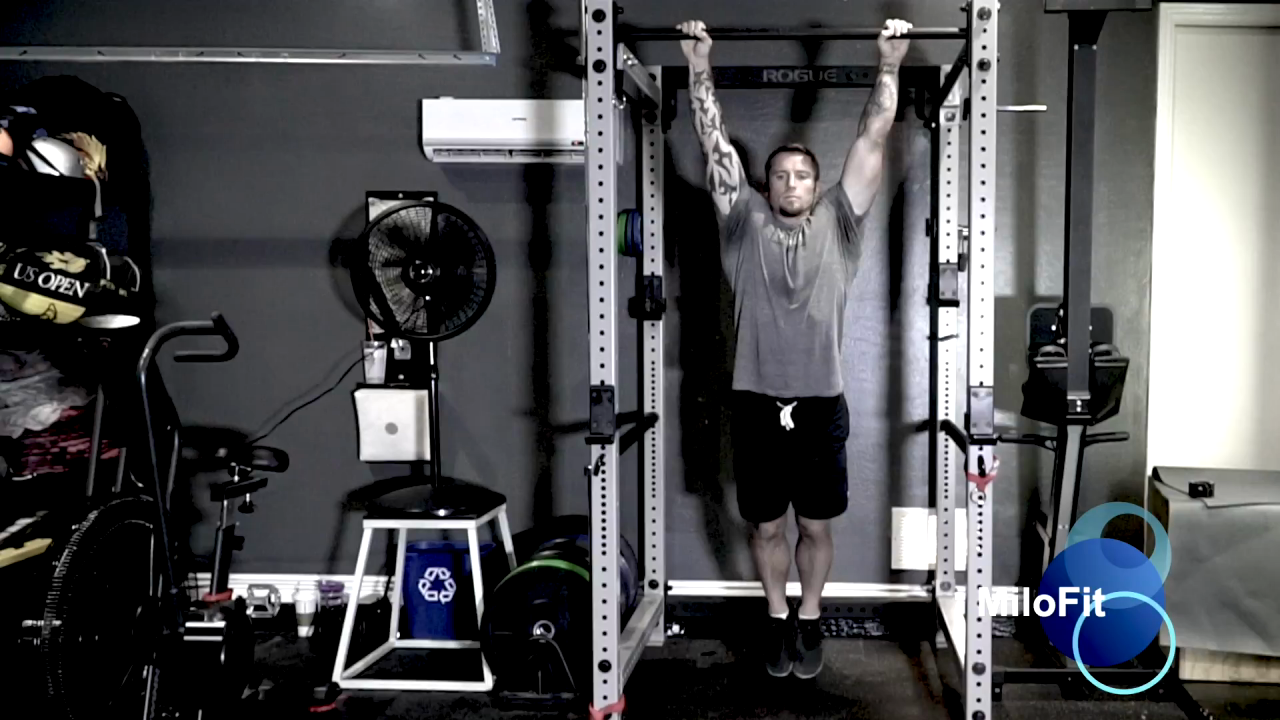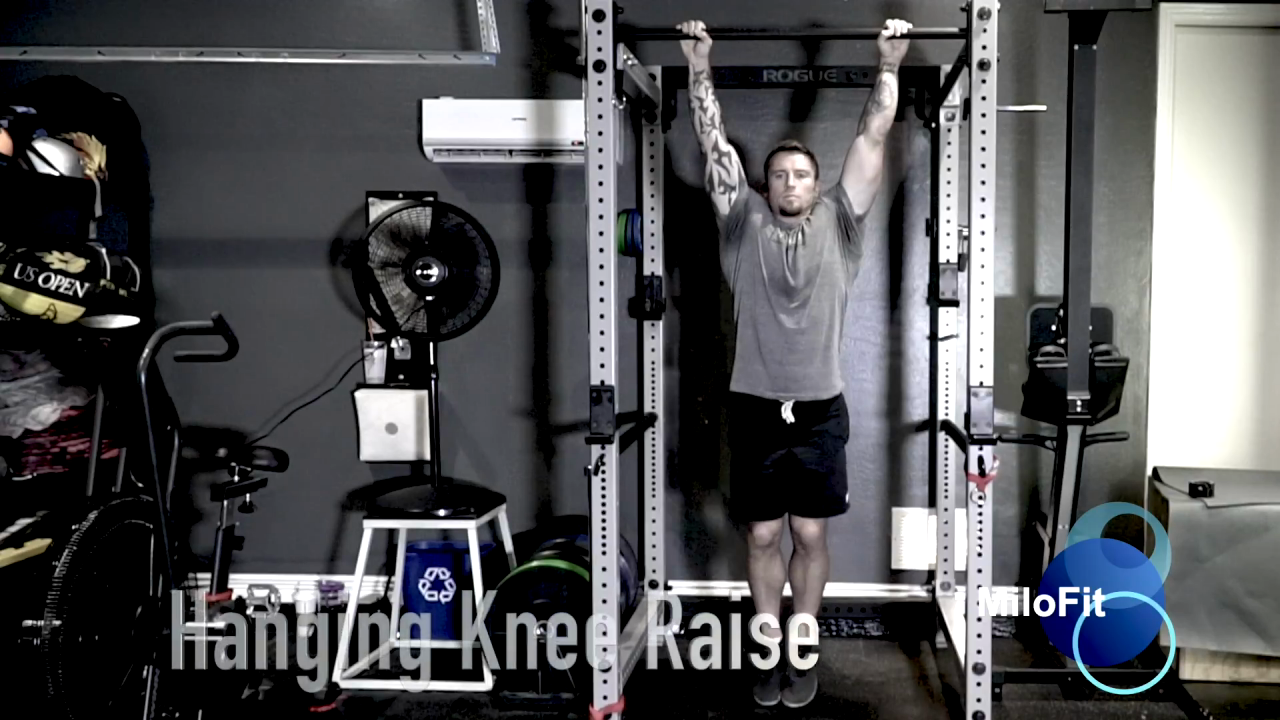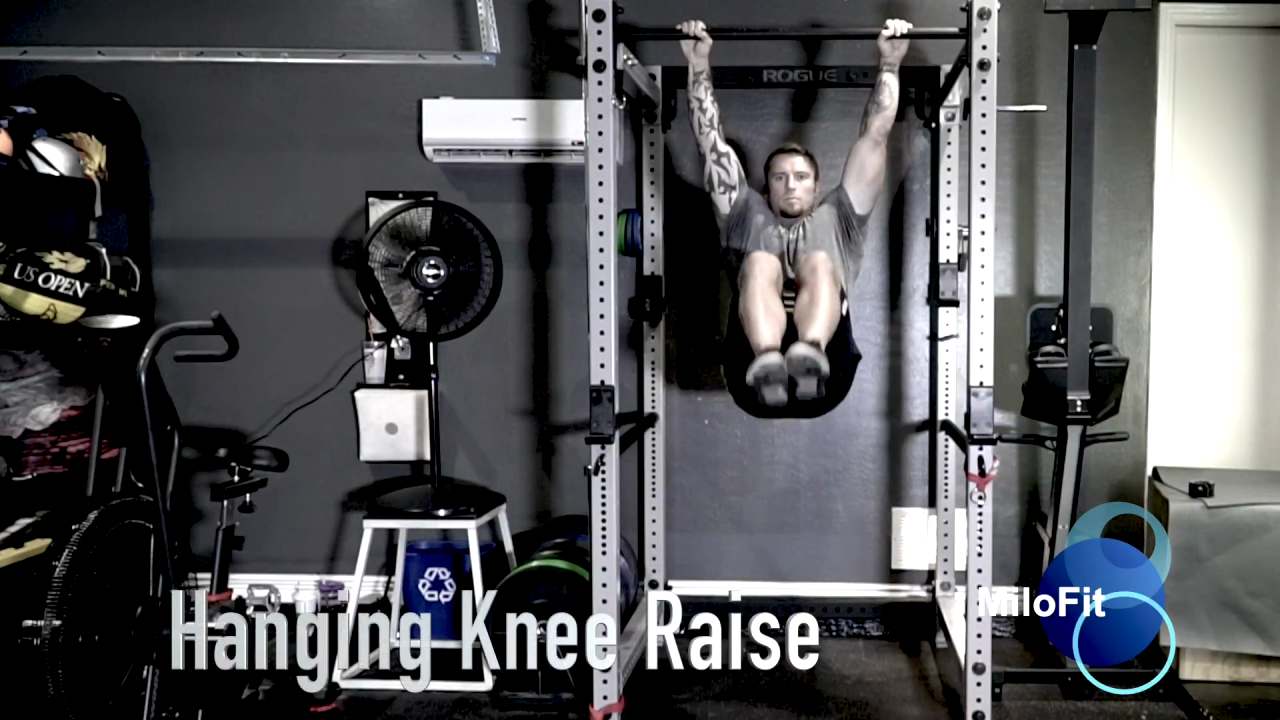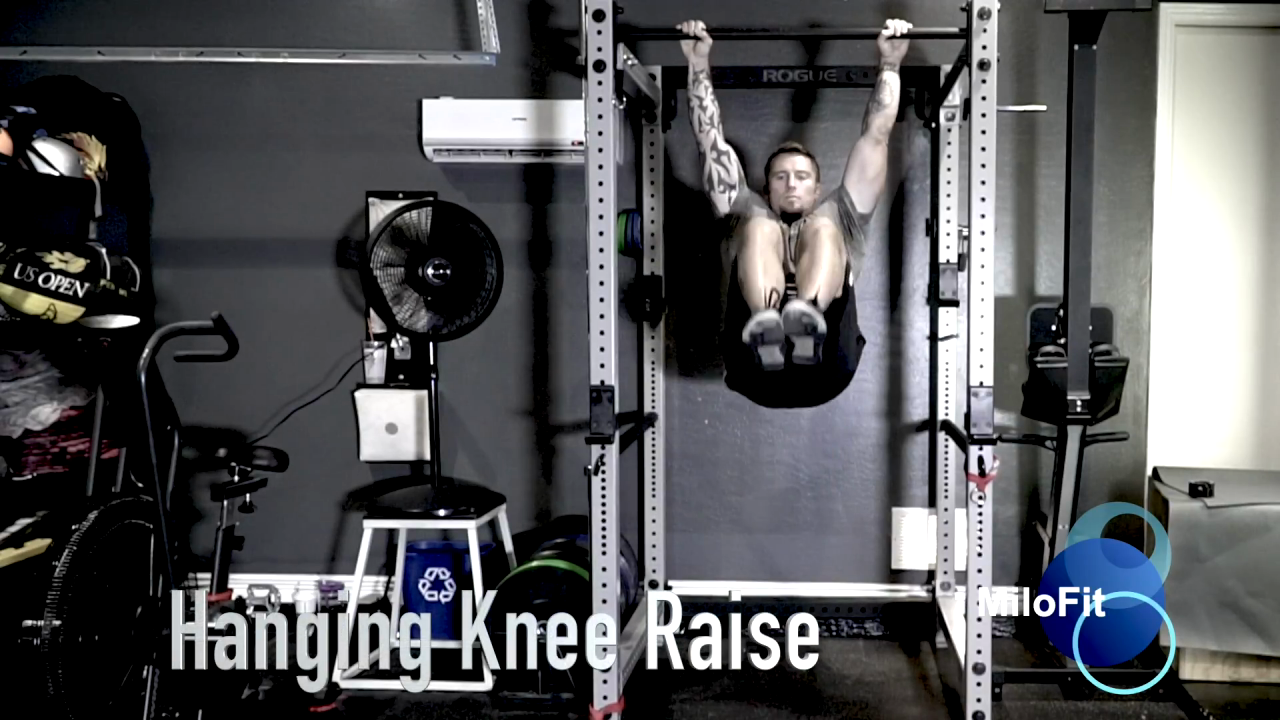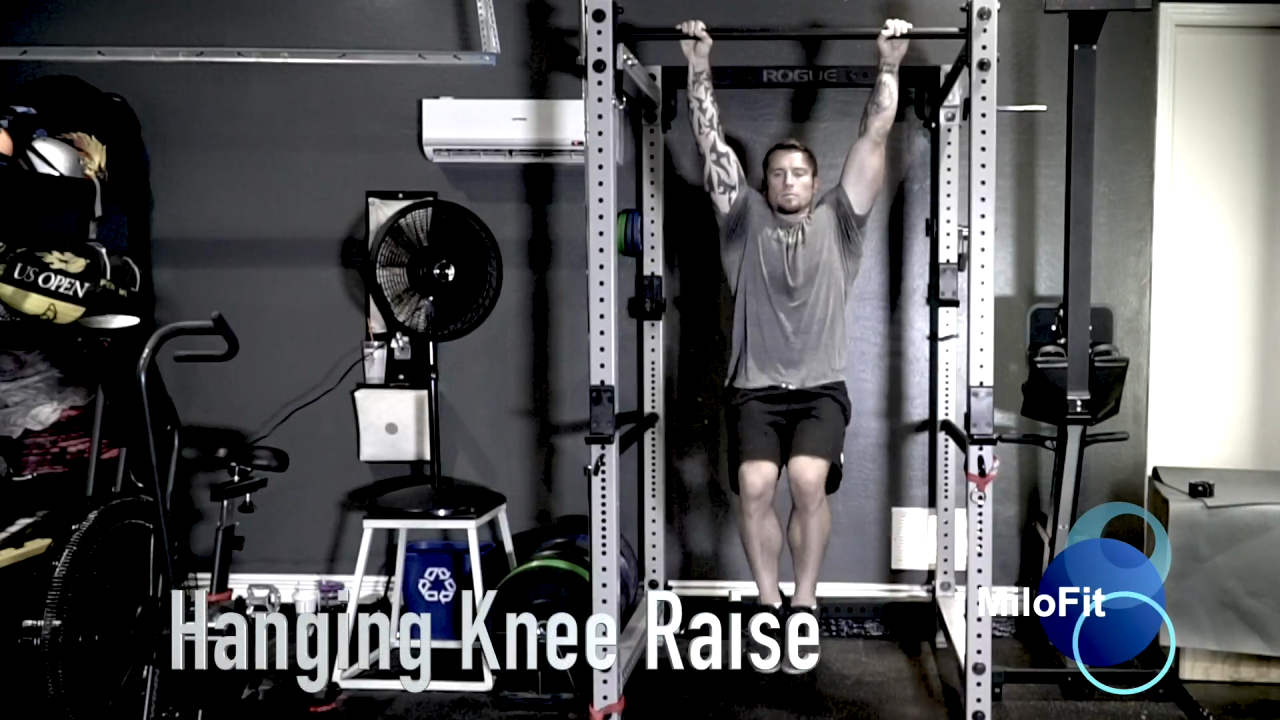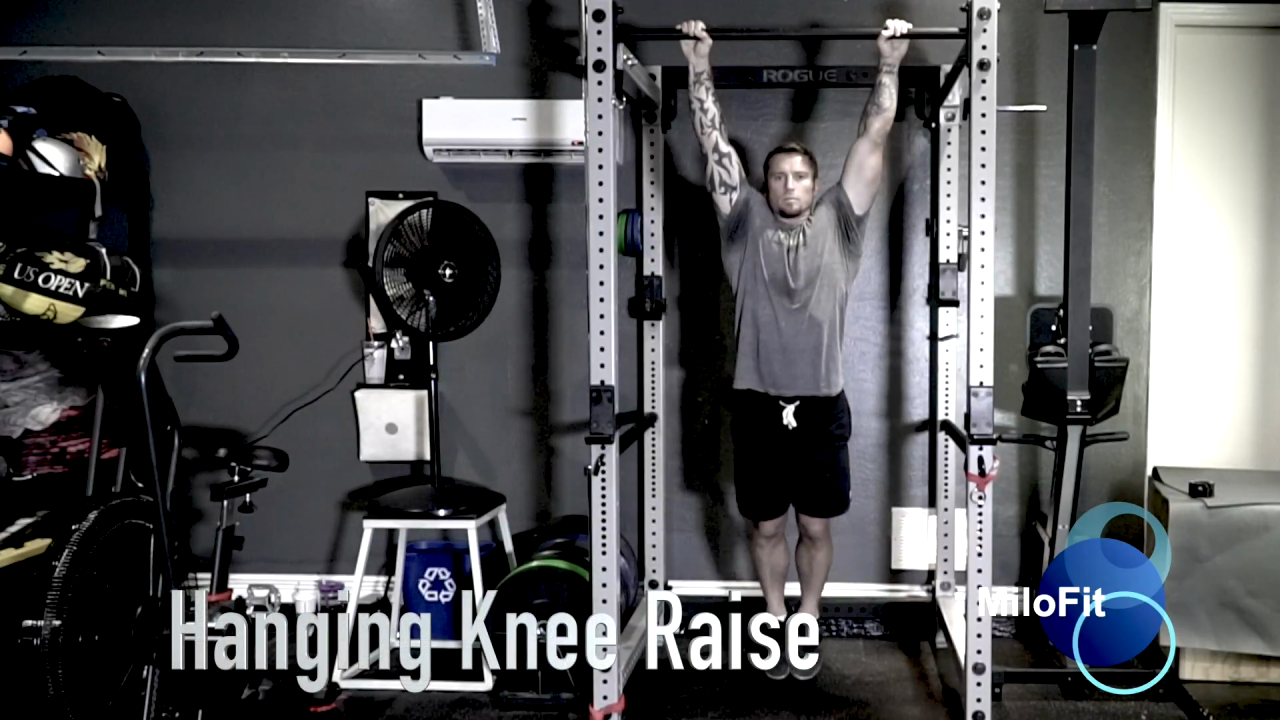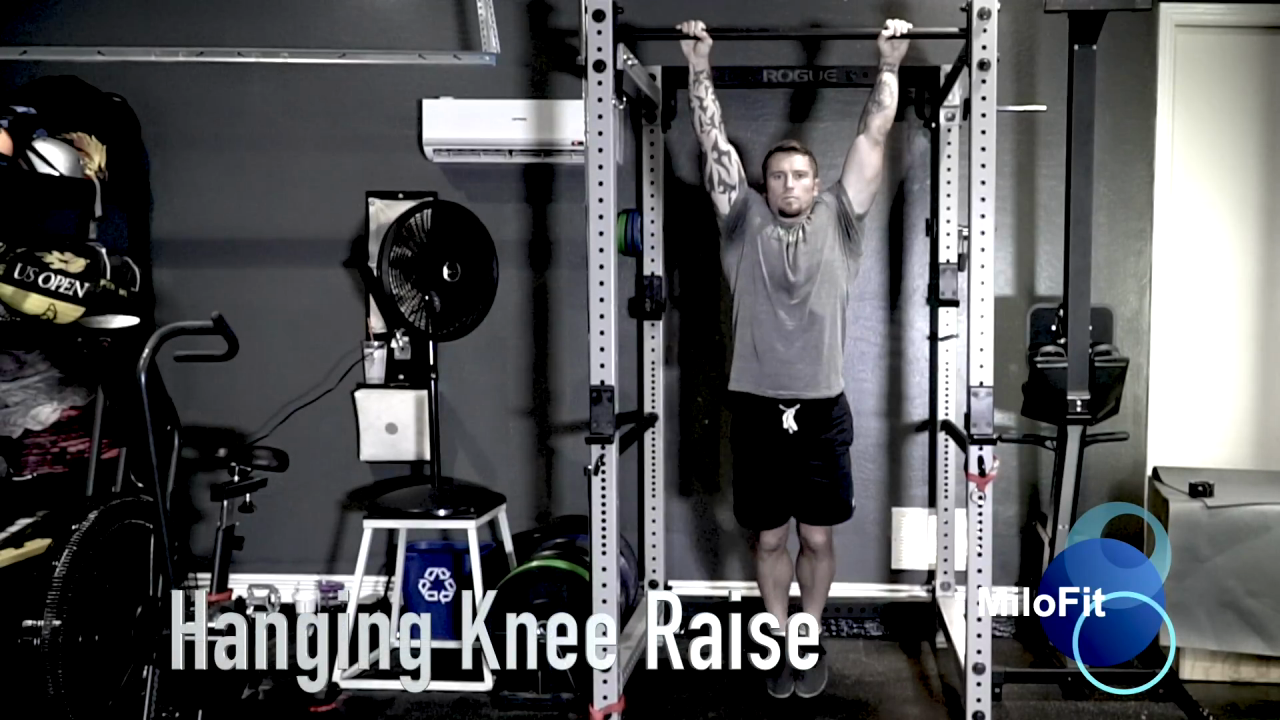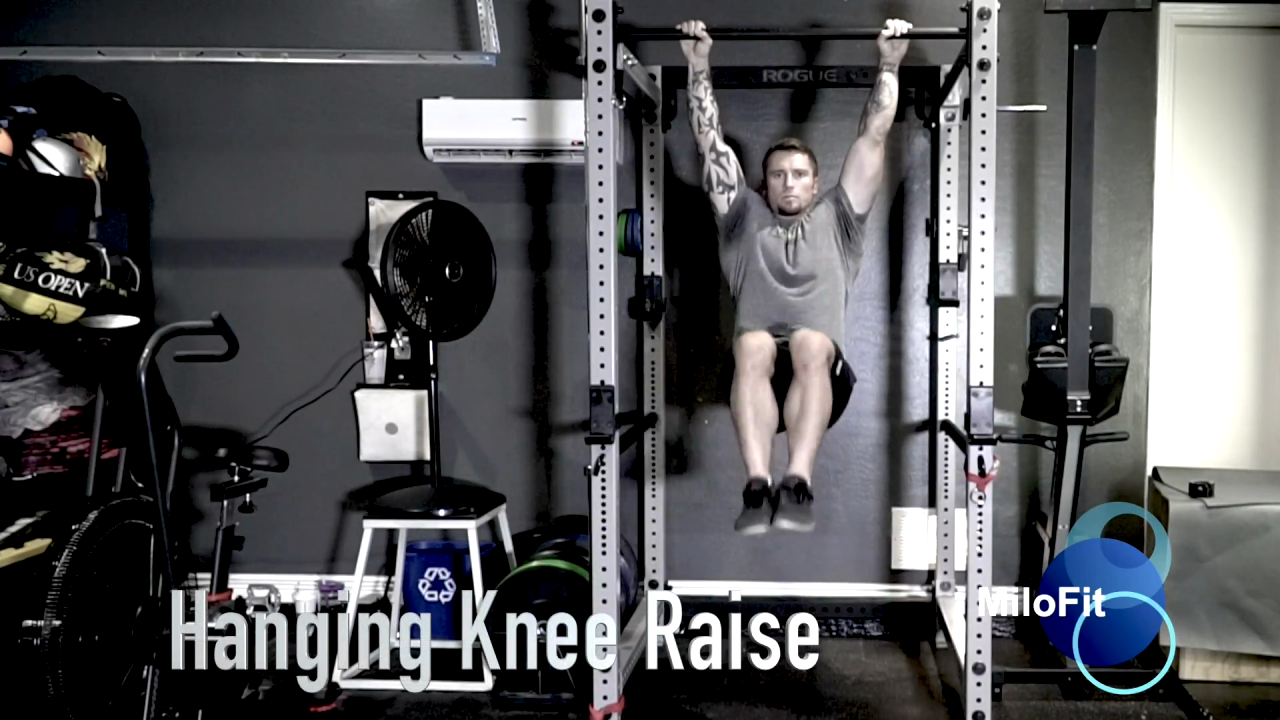
dt=0.5s
person 1, frame 1
left shoulder: (838, 219)
right shoulder: (744, 220)
left elbow: (871, 141)
right elbow: (715, 144)
left wrist: (888, 65)
right wrist: (700, 67)
left hip: (820, 403)
right hip: (756, 403)
left knee: (815, 524)
right knee: (766, 525)
left ankle: (809, 618)
right ankle: (779, 619)
person 1, frame 2
left shoulder: (838, 219)
right shoulder: (743, 220)
left elbow: (871, 141)
right elbow: (715, 146)
left wrist: (889, 67)
right wrist: (699, 69)
left hip: (820, 408)
right hip: (755, 406)
left knee: (810, 534)
right knee: (762, 535)
left ankle: (804, 643)
right ankle: (769, 643)
person 1, frame 3
left shoulder: (836, 217)
right shoulder: (748, 214)
left elbow: (874, 138)
right elbow: (711, 142)
left wrist: (889, 65)
right wrist: (699, 66)
left hip: (825, 366)
left knee: (818, 263)
right knee: (761, 264)
left ankle: (809, 356)
right ankle: (768, 362)
person 1, frame 4
left shoulder: (839, 213)
right shoulder: (749, 211)
left elbow: (876, 137)
right elbow: (711, 143)
left wrist: (889, 65)
right wrist: (699, 66)
left knee: (823, 230)
right knee: (759, 231)
left ankle: (807, 316)
right ankle: (765, 325)
person 1, frame 5
left shoulder: (838, 219)
right shoulder: (744, 217)
left elbow: (873, 138)
right elbow: (712, 144)
left wrist: (888, 66)
right wrist: (699, 68)
left hip: (820, 389)
right hip: (755, 389)
left knee: (809, 486)
right knee: (754, 487)
left ankle: (803, 613)
right ankle: (769, 613)
person 1, frame 6
left shoulder: (839, 220)
right shoulder: (745, 220)
left elbow: (872, 140)
right elbow: (715, 144)
left wrist: (889, 65)
right wrist: (700, 67)
left hip: (822, 407)
right hip: (758, 406)
left knee: (815, 527)
right knee: (766, 527)
left ankle: (807, 624)
right ankle: (776, 621)
person 1, frame 7
left shoulder: (839, 217)
right shoulder: (743, 220)
left elbow: (872, 138)
right elbow: (714, 144)
left wrist: (889, 65)
right wrist: (698, 67)
left hip: (822, 411)
right hip: (757, 409)
left knee: (817, 539)
right knee: (769, 540)
left ankle: (810, 639)
right ankle: (778, 641)
person 1, frame 8
left shoulder: (837, 218)
right shoulder: (744, 218)
left elbow: (872, 137)
right elbow: (711, 142)
left wrist: (889, 65)
right wrist: (699, 67)
left hip: (822, 367)
right hip: (758, 357)
left knee: (809, 348)
right knee: (755, 349)
left ankle: (797, 483)
right ankle: (758, 486)
